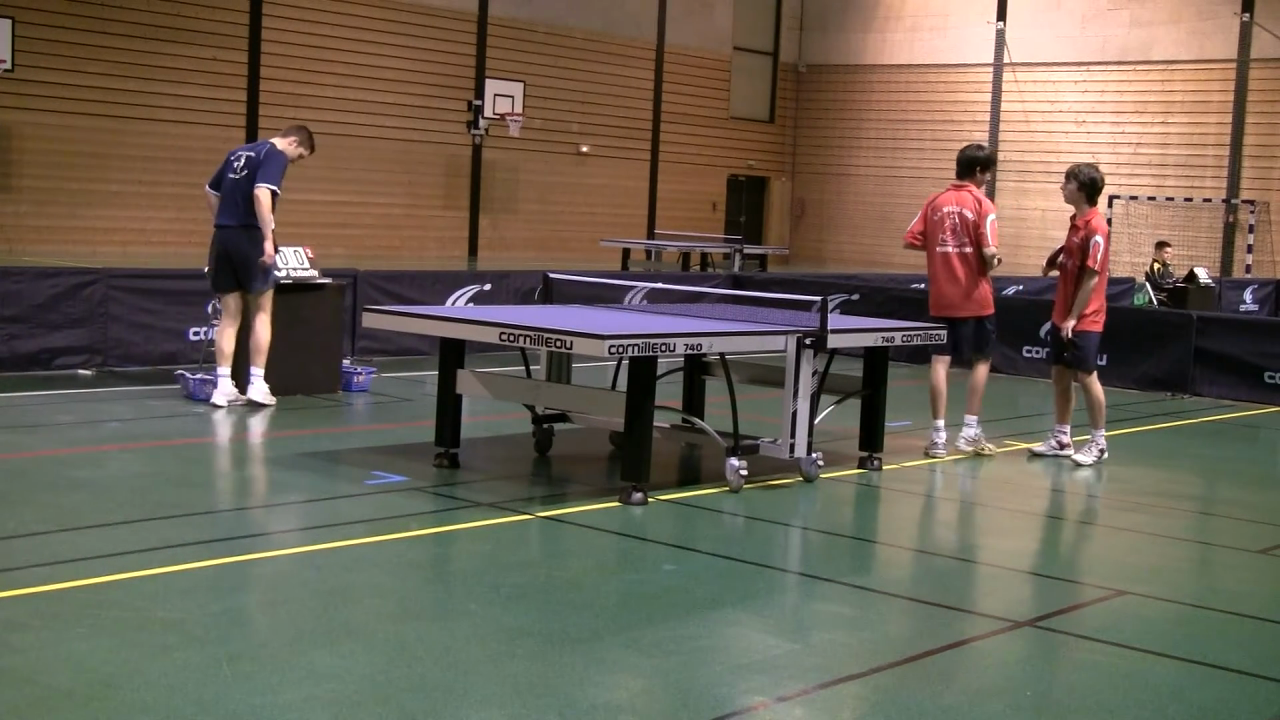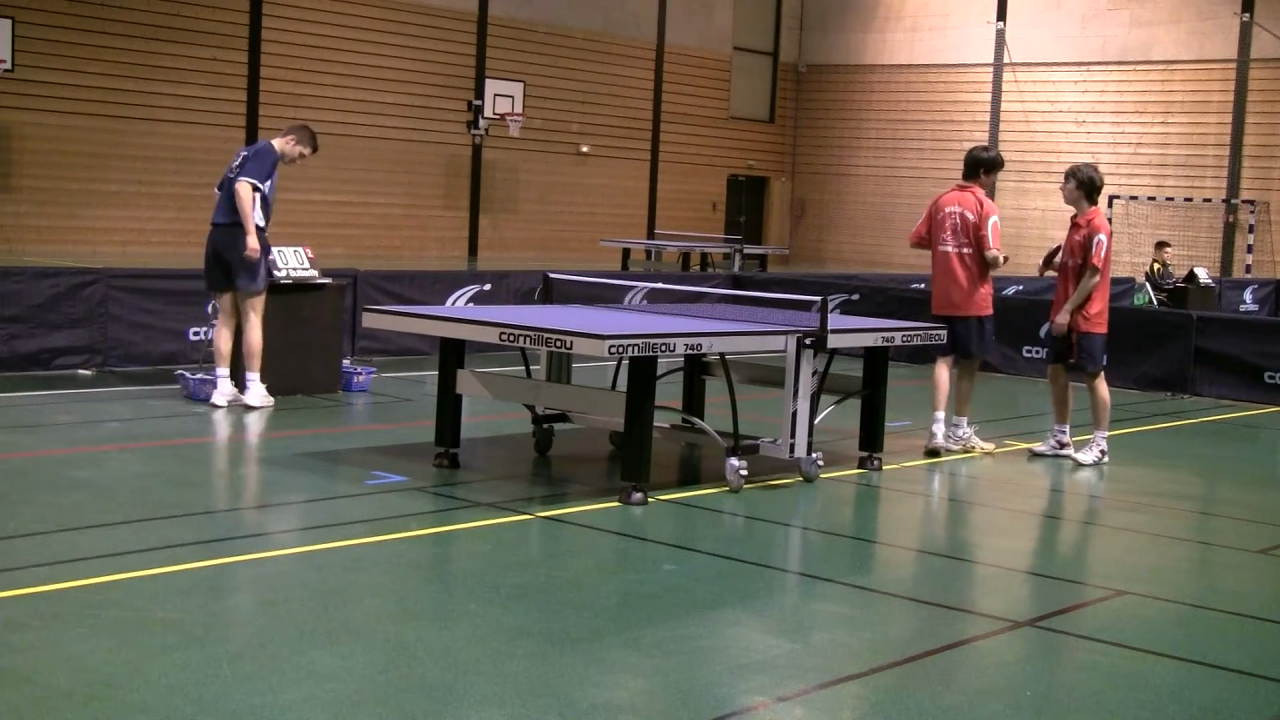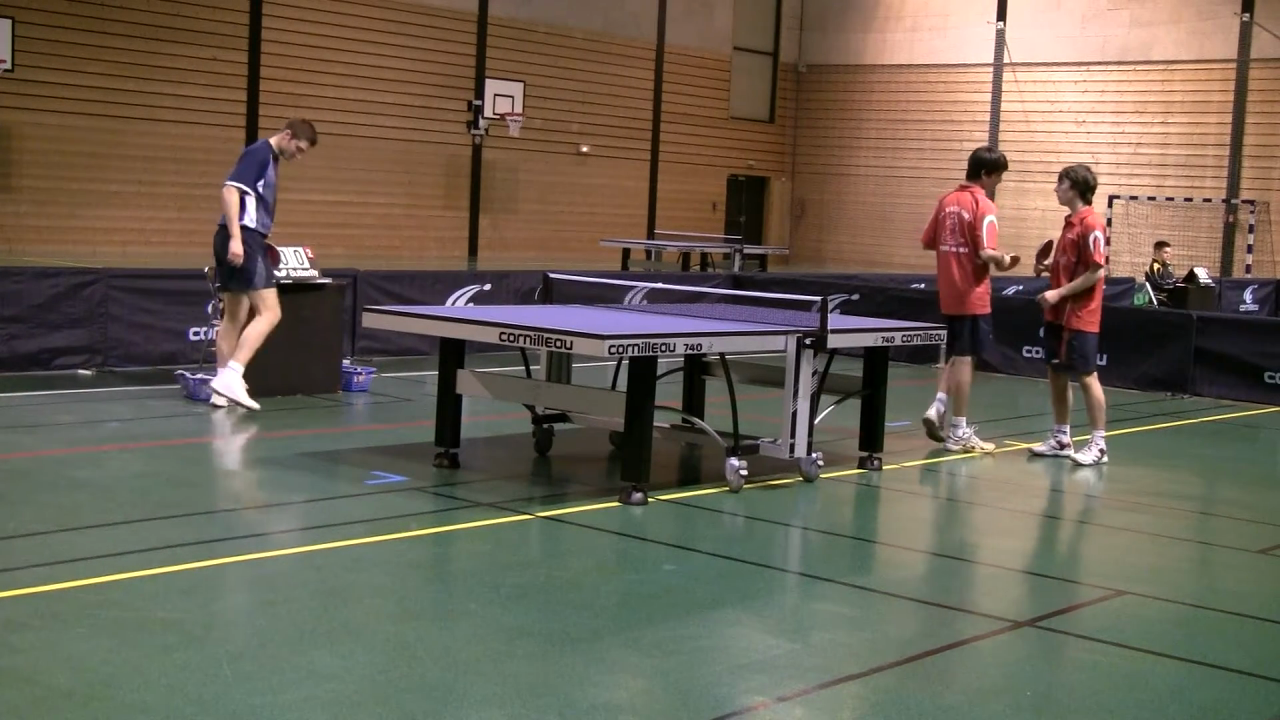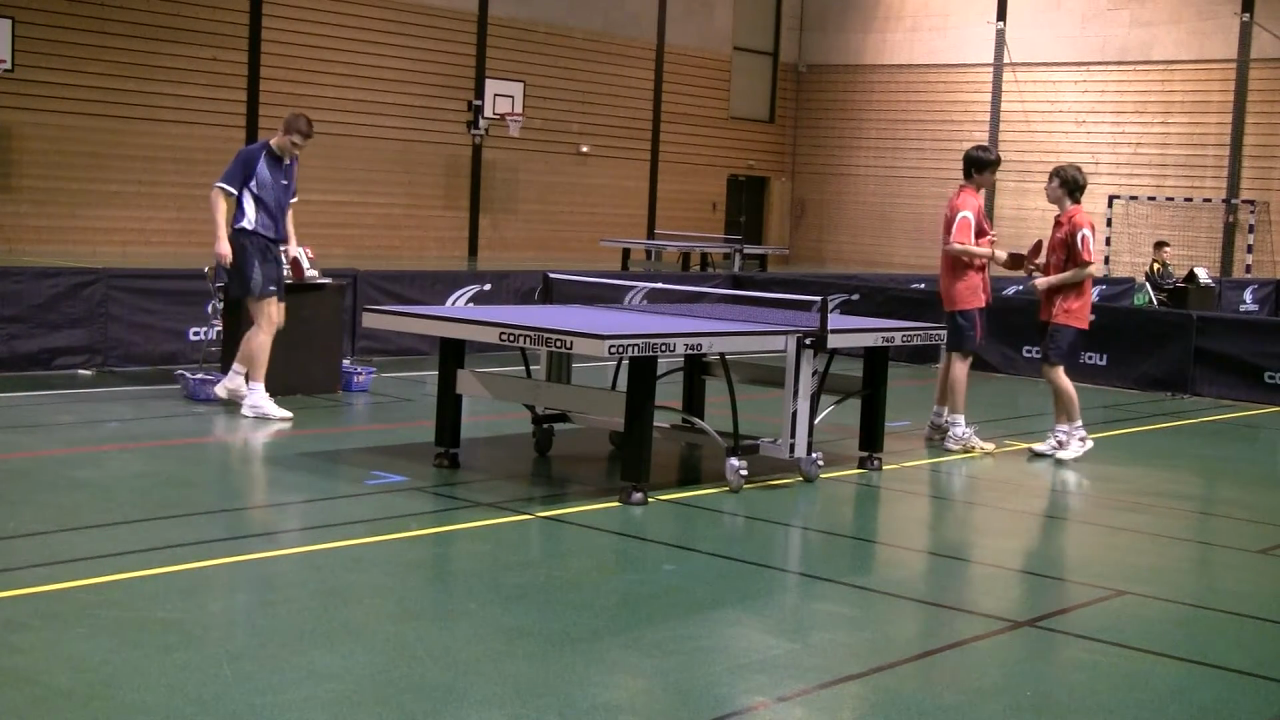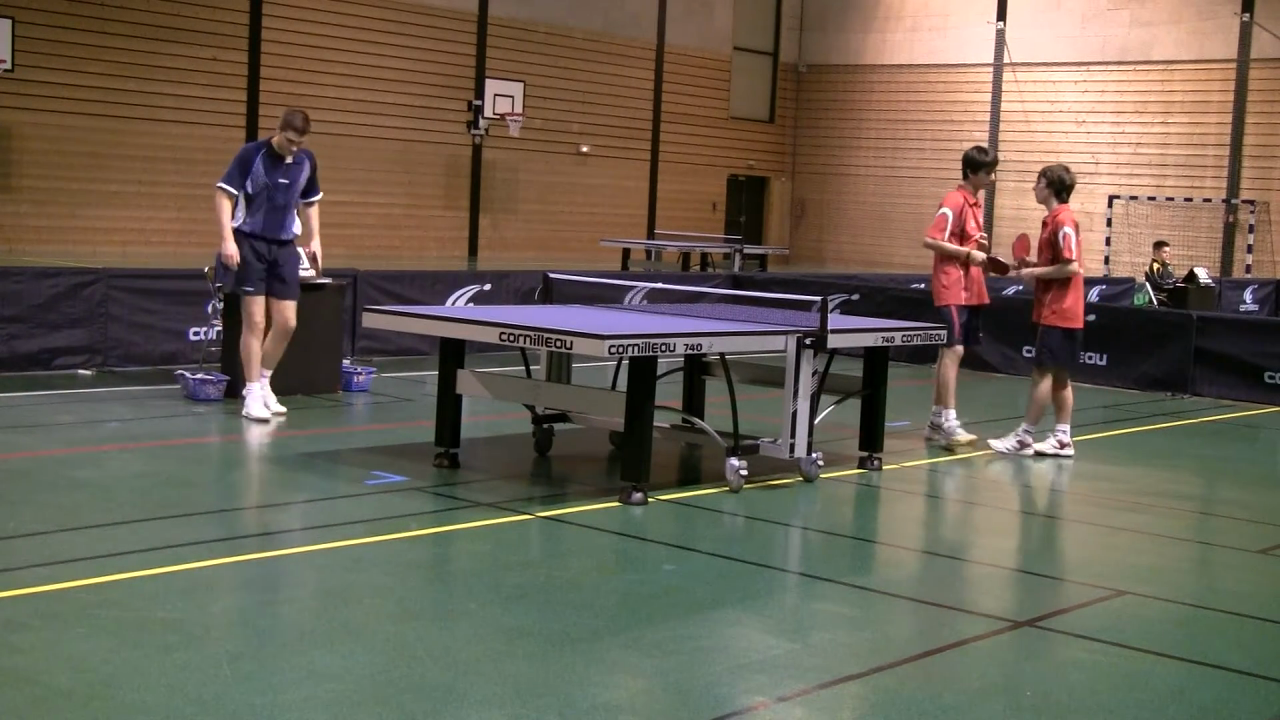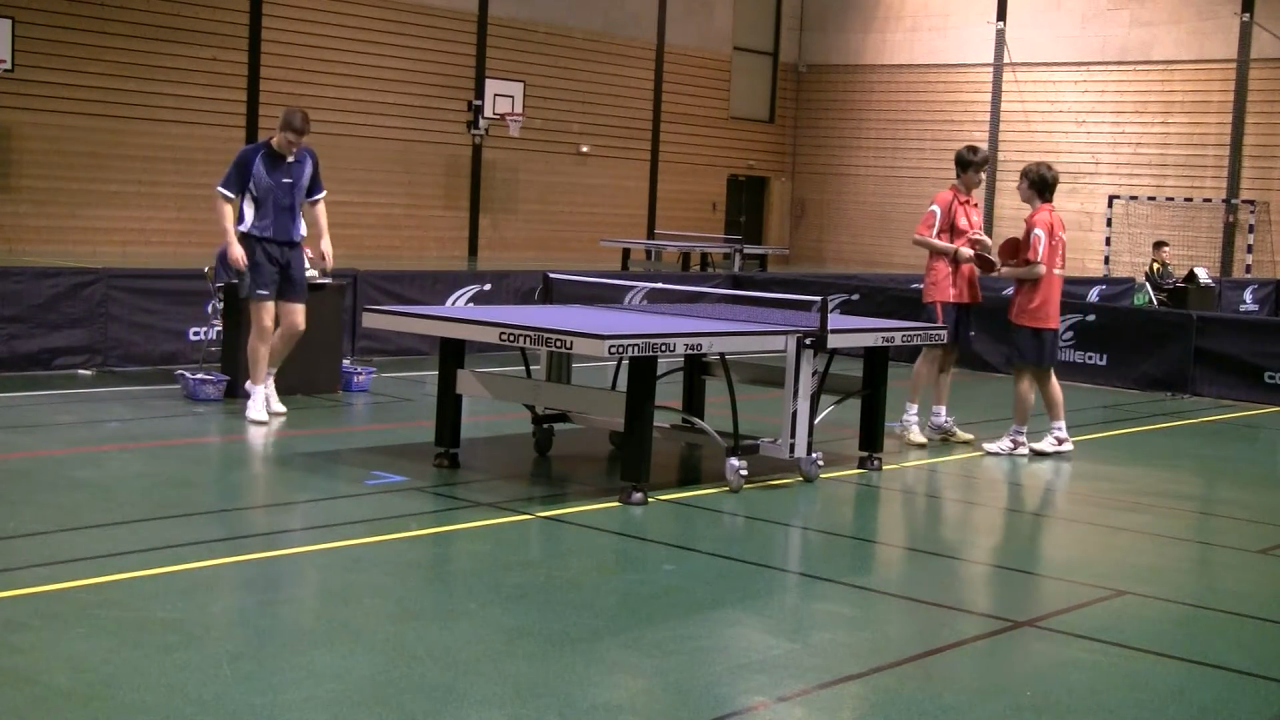
dt=0.3s
person 1, frame 1
left shoulder: (935, 202)
right shoulder: (983, 204)
left elbow: (911, 241)
right elbow: (989, 251)
right wrist: (992, 263)
left hip: (942, 298)
right hip: (974, 298)
left knee: (941, 361)
right knee: (980, 361)
left ankle: (938, 437)
right ankle: (969, 430)
person 1, frame 2
left shoulder: (940, 201)
right shoulder: (985, 206)
left elbow: (917, 241)
right elbow: (991, 254)
right wrist: (999, 261)
left hip: (943, 297)
right hip: (974, 297)
left knee: (944, 360)
right knee: (969, 363)
left ankle: (938, 429)
right ankle: (959, 432)
person 1, frame 3
left shoulder: (946, 200)
right shoulder: (983, 206)
left elbow: (928, 242)
right elbow: (985, 253)
right wrist: (1002, 259)
left hip: (949, 293)
right hip: (972, 295)
left knee: (955, 357)
right knee: (966, 359)
left ankle: (937, 409)
right ankle: (958, 433)
person 1, frame 4
left shoulder: (959, 199)
right shoulder: (969, 203)
right elbow: (955, 247)
left wrist: (984, 241)
right wrist: (991, 253)
left hip: (955, 289)
right hip: (966, 290)
left knee: (951, 355)
right knee: (962, 357)
left ankle: (938, 422)
right ankle: (958, 432)
person 1, frame 5
left shoulder: (976, 204)
right shoulder: (954, 201)
right elbow: (930, 241)
left wrist: (982, 246)
right wrist: (968, 254)
left hip: (971, 291)
right hip: (951, 289)
left knee: (953, 353)
right knee: (954, 350)
left ankle: (939, 420)
right ankle: (948, 421)
person 1, frame 6
left shoulder: (975, 206)
right shoulder: (945, 200)
right elbow: (919, 237)
left wrist: (983, 243)
right wrist: (956, 250)
left hip: (964, 289)
right hip: (941, 288)
left knee: (950, 352)
right knee: (933, 349)
left ankle: (939, 420)
right ankle: (909, 418)
person 2, frame 1
left shoulder: (238, 153)
right shoulder: (275, 156)
left elbow: (212, 191)
right elbow: (261, 194)
right wrist: (268, 240)
left hip: (222, 237)
right hip: (249, 237)
left knee: (230, 316)
right knee: (261, 312)
left ankle: (224, 386)
right ankle: (257, 382)
person 2, frame 2
left shoulder: (247, 153)
right shoulder: (267, 154)
left elbow: (221, 192)
right elbow: (241, 188)
right wrist: (251, 233)
left hip: (218, 235)
right hip: (240, 237)
left knee: (227, 316)
right knee: (253, 315)
left ankle: (223, 387)
right ankle: (254, 387)
person 2, frame 3
left shoulder: (270, 159)
right shoulder: (258, 153)
right elbow: (230, 191)
left wrist: (262, 237)
right wrist: (236, 239)
left hip: (249, 240)
right hip: (244, 240)
left knee: (234, 316)
right knee: (269, 313)
left ankle: (225, 386)
right ankle: (231, 379)
person 2, frame 4
left shoulder: (291, 164)
right shoulder: (252, 155)
right elbow: (219, 193)
left wrist: (291, 241)
right wrist: (221, 238)
left hip: (270, 246)
right hip: (250, 244)
left knee: (274, 322)
right knee: (267, 322)
left ankle: (233, 381)
right ankle: (256, 398)
person 2, frame 5
left shoulder: (307, 161)
right shoulder: (251, 155)
left elbow: (310, 202)
right elbow: (223, 195)
left wrist: (314, 237)
right wrist: (226, 239)
left hip: (284, 247)
right hip: (250, 244)
left knee: (287, 324)
right knee: (255, 322)
left ankle: (261, 385)
right ankle: (253, 394)
person 2, frame 6
left shoulder: (308, 159)
right shoulder: (250, 156)
left elbow: (315, 201)
right elbow: (224, 199)
left wrist: (324, 237)
right wrist: (232, 242)
left hip: (292, 248)
right hip: (258, 247)
left knee: (296, 326)
right knee: (264, 325)
left ankle: (264, 382)
right ankle: (257, 396)
person 3, frame 1
left shoulder: (1096, 227)
right shoulder: (1076, 222)
left elbow: (1091, 277)
left wrist: (1074, 317)
right wrist: (1055, 265)
left hip: (1084, 318)
right hip: (1063, 314)
left knee: (1085, 377)
right knee: (1060, 376)
left ankle: (1098, 443)
right ankle: (1061, 439)
person 3, frame 2
left shoulder: (1097, 226)
right shoulder: (1076, 222)
left elbow: (1093, 276)
left wrist: (1068, 312)
right wrist: (1055, 266)
left hip: (1086, 318)
right hip: (1064, 315)
left knee: (1093, 378)
right knee: (1056, 374)
left ankle: (1100, 445)
right ankle: (1060, 438)
person 3, frame 3
left shoulder: (1091, 224)
right shoulder: (1070, 223)
left elbow: (1097, 272)
left wrist: (1059, 292)
right wrist: (1049, 267)
left hip: (1080, 317)
right hip: (1058, 315)
left knee: (1086, 377)
right knee: (1057, 375)
left ankle: (1098, 444)
right ankle: (1061, 439)
person 3, frame 4
left shoulder: (1079, 223)
right shoulder: (1061, 221)
left elbow: (1088, 269)
left wrist: (1049, 281)
right wrist: (1041, 267)
left hip: (1068, 313)
right hip: (1053, 311)
left knee: (1053, 370)
right knee: (1056, 372)
left ankle: (1079, 434)
right ankle: (1061, 436)
person 3, frame 5
left shoulder: (1062, 221)
right shoulder: (1056, 220)
left elbow: (1069, 267)
left wrist: (1032, 273)
right wrist: (1033, 266)
left hip: (1057, 313)
right hip: (1061, 312)
left knee: (1042, 373)
right knee: (1059, 375)
left ankle: (1023, 437)
right ankle: (1062, 439)
person 3, frame 6
left shoulder: (1038, 221)
right shoulder: (1053, 219)
left elbow: (1037, 269)
left wrist: (1010, 272)
right wrist: (1016, 265)
left hip: (1031, 312)
right hip: (1047, 312)
left knee: (1023, 372)
right knee: (1043, 373)
left ankle: (1017, 438)
right ankle: (1059, 435)
